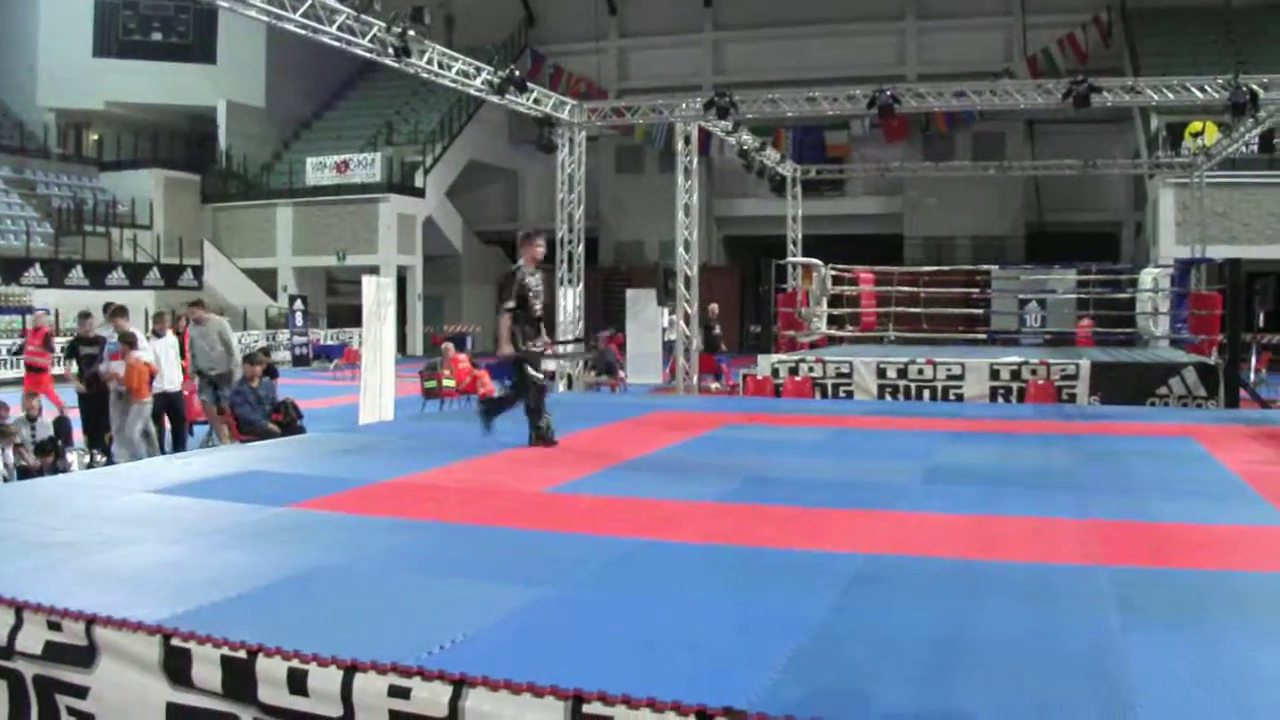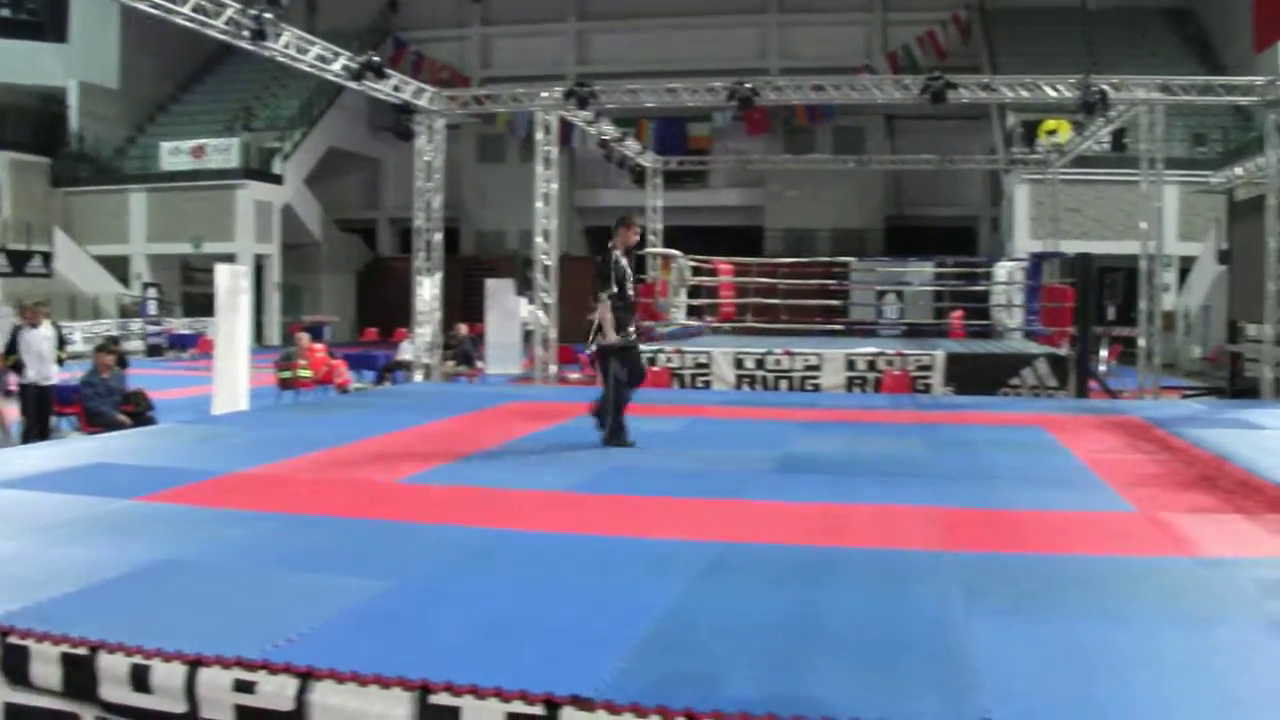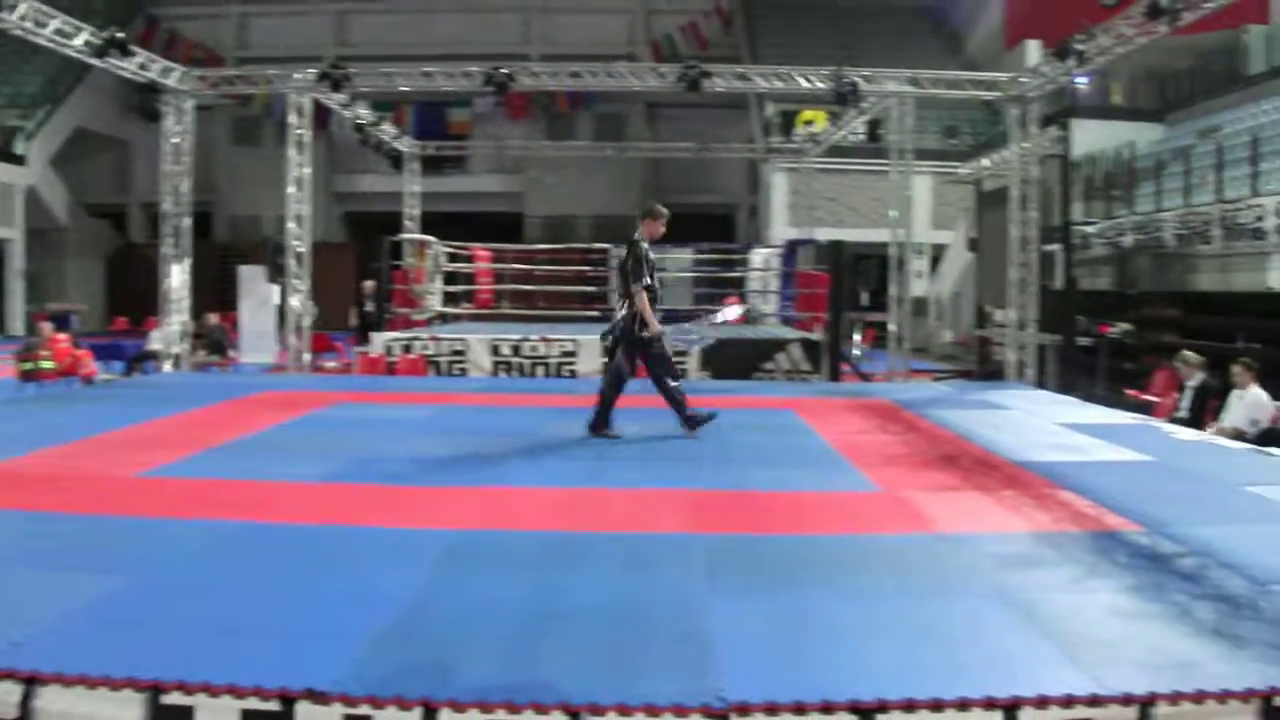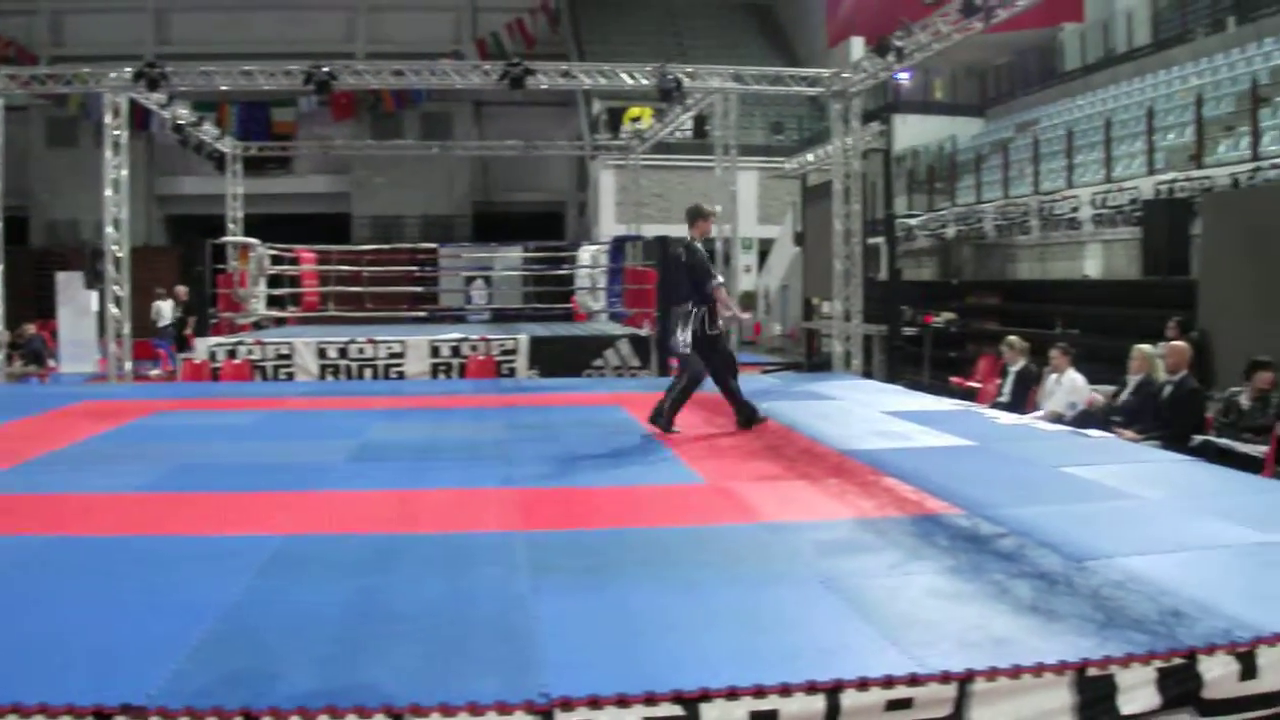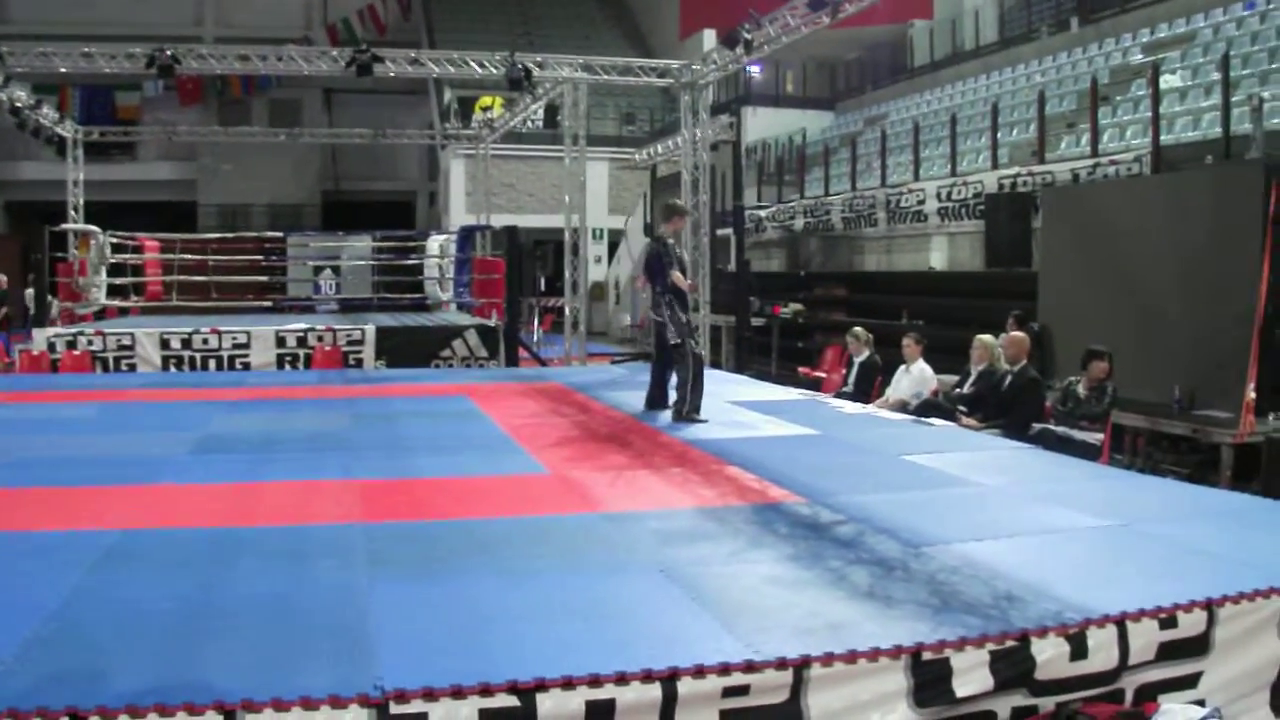
dt=1s
person 1, frame 1
left shoulder: (537, 274)
right shoulder: (517, 274)
right elbow: (506, 312)
left wrist: (543, 335)
right wrist: (504, 344)
left hip: (534, 339)
right hip: (519, 340)
left knee: (524, 386)
right knee: (536, 385)
left ankle: (489, 408)
right ankle: (540, 434)
person 1, frame 2
left shoulder: (621, 257)
right shoulder: (612, 258)
right elbow: (604, 298)
right wrist: (609, 332)
left hip: (622, 329)
right hip: (610, 330)
left knee: (635, 373)
right knee: (617, 380)
left ankle: (602, 410)
right ankle: (614, 433)
person 1, frame 3
left shoulder: (640, 248)
right shoulder: (638, 250)
right elbow: (638, 289)
right wrist: (651, 321)
left hip: (640, 323)
right hip: (633, 322)
left knee: (664, 370)
right knee: (618, 373)
left ankle: (687, 417)
right ankle: (599, 423)
person 1, frame 4
left shoulder: (682, 249)
right shoulder: (695, 252)
right elbow: (713, 286)
left wrist: (719, 307)
right wrist: (735, 310)
left hip: (697, 316)
right hip: (700, 319)
left knee: (726, 366)
right knee: (692, 371)
left ankle: (746, 415)
right ankle: (663, 415)
person 1, frame 5
left shoulder: (654, 244)
right shoulder: (665, 245)
left elbow: (648, 274)
right elbow: (673, 273)
left wrist: (646, 282)
right wrist: (687, 287)
left hip: (661, 307)
right hip: (672, 307)
left knee: (663, 355)
right knee: (690, 356)
left ankle: (656, 398)
right ankle: (685, 409)
